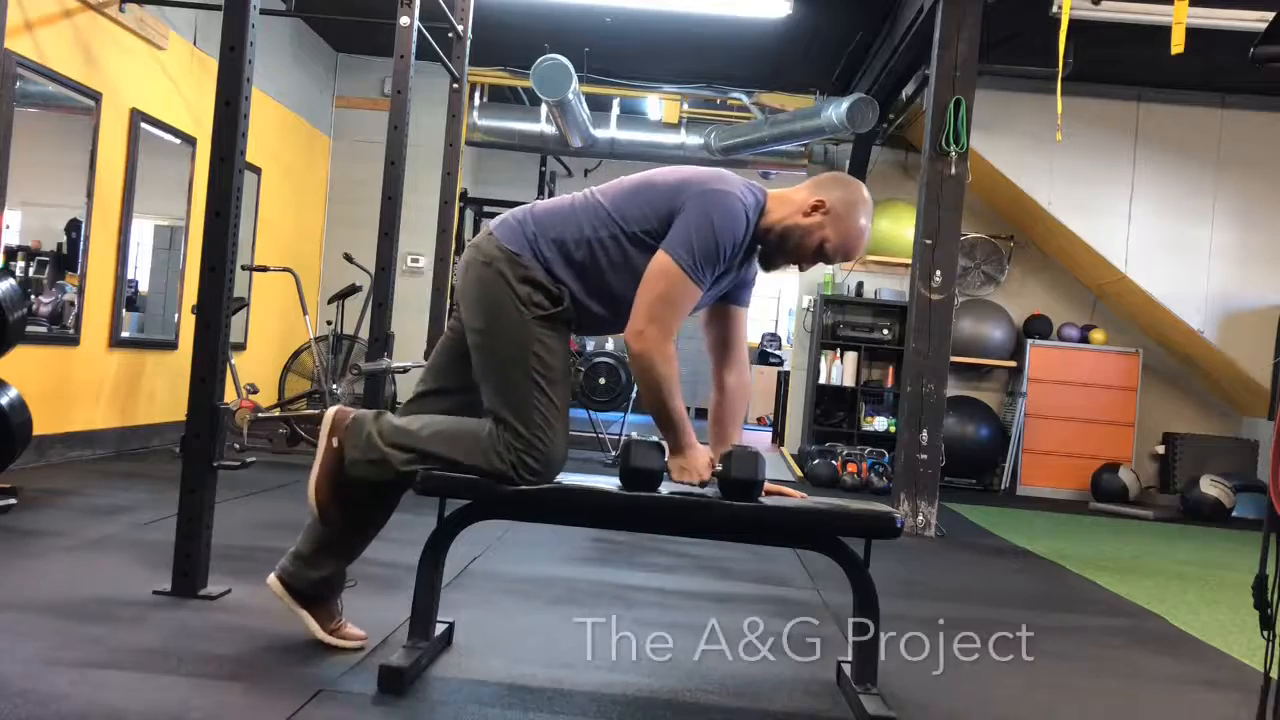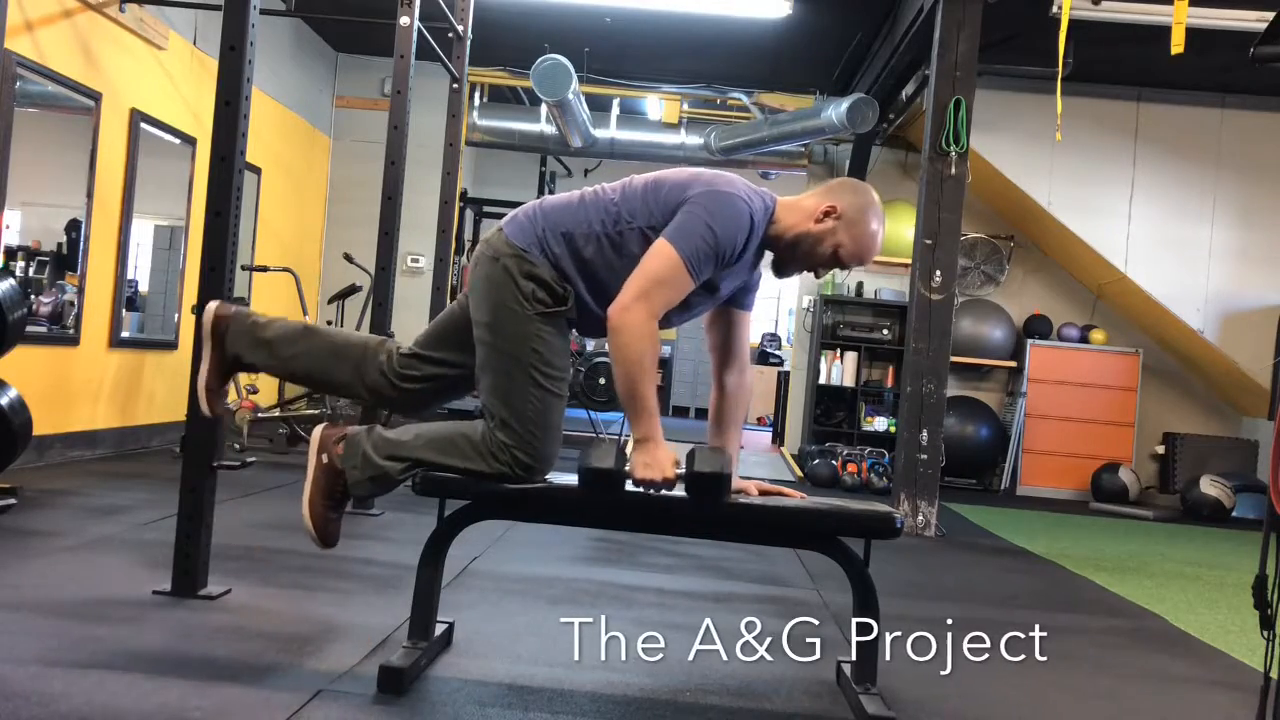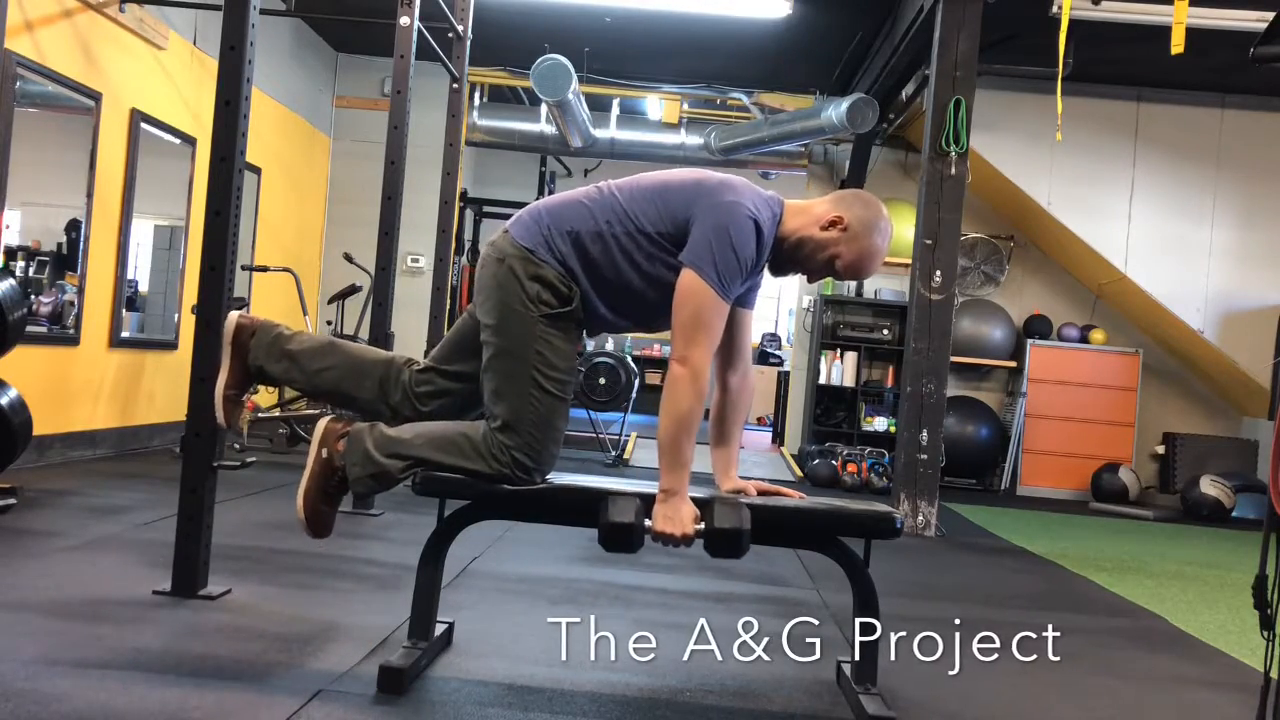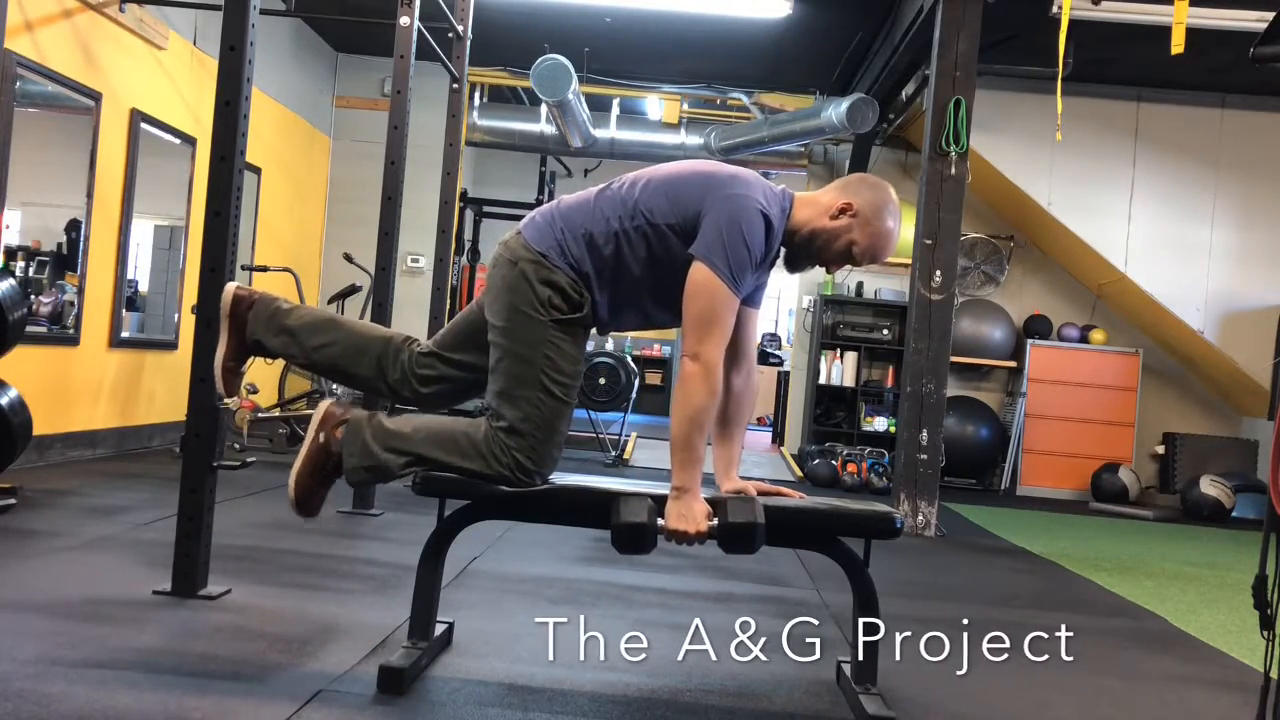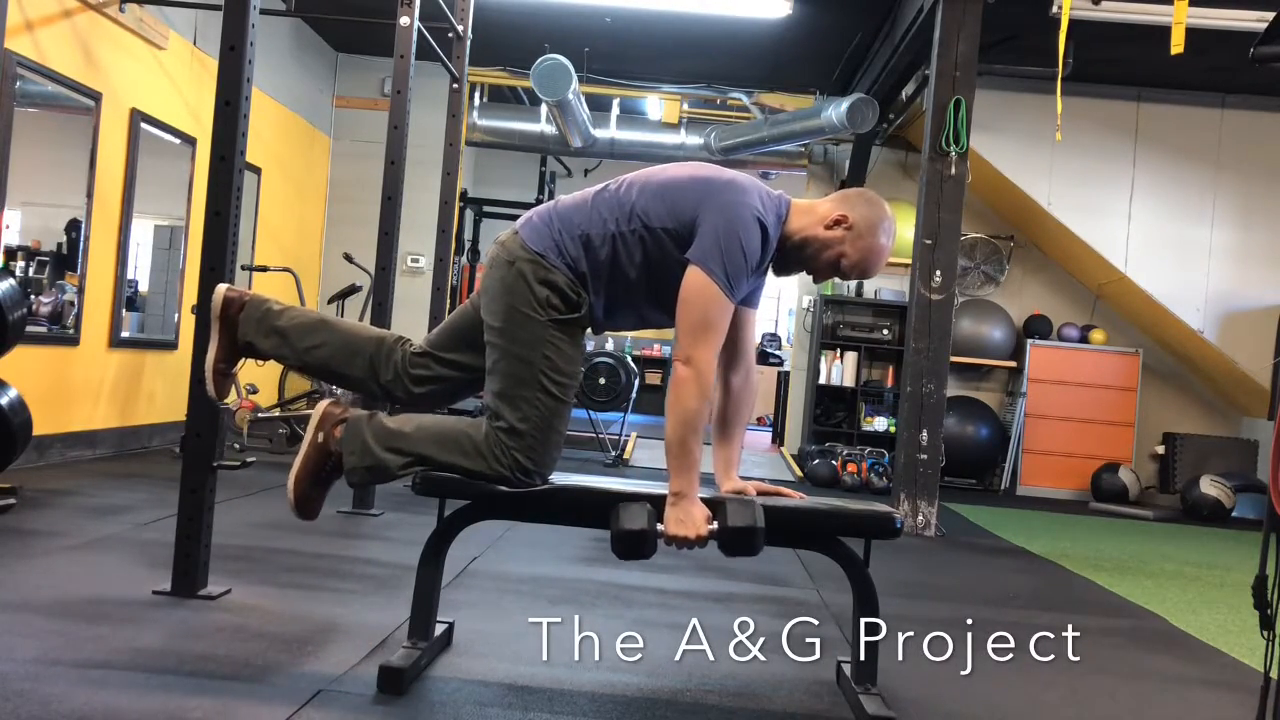
dt=1s
person 1, frame 1
left shoulder: (744, 244)
right shoulder: (723, 209)
left elbow: (731, 367)
right elbow: (646, 337)
right wrist: (683, 448)
left hip: (505, 275)
right hip: (516, 271)
left knee: (424, 426)
right knee: (530, 456)
left ankle: (309, 578)
right ankle: (359, 436)
person 1, frame 2
left shoulder: (750, 249)
right shoulder: (730, 213)
left elbow: (732, 368)
right elbow: (629, 314)
left wrist: (727, 467)
right wrist: (648, 440)
left hip: (523, 274)
right hip: (528, 267)
left knee: (401, 377)
right knee: (523, 453)
left ankle: (237, 333)
right ankle: (350, 456)
person 1, frame 3
left shoulder: (754, 238)
right shoulder: (737, 222)
left elbow: (734, 368)
right elbow: (689, 364)
left wrist: (727, 472)
right wrist: (672, 494)
left hip: (532, 275)
right hip: (535, 270)
left knee: (420, 394)
right knee: (523, 453)
left ankle: (259, 346)
right ankle: (352, 450)
person 1, frame 4
left shoulder: (762, 234)
right shoulder: (746, 215)
left elbow: (739, 366)
right elbow: (700, 360)
left wrist: (728, 473)
right wrist: (684, 493)
left hip: (542, 277)
right hip: (548, 272)
left knee: (417, 377)
right knee: (523, 455)
left ankle: (256, 318)
right ankle: (349, 438)
person 1, frame 5
left shoulder: (759, 237)
right shoulder: (743, 221)
left elbow: (737, 368)
right elbow: (693, 364)
left wrist: (729, 473)
right wrist: (683, 496)
left hip: (539, 274)
right hip: (545, 270)
left knee: (410, 376)
right knee: (521, 455)
left ankle: (247, 319)
right ankle: (348, 438)
